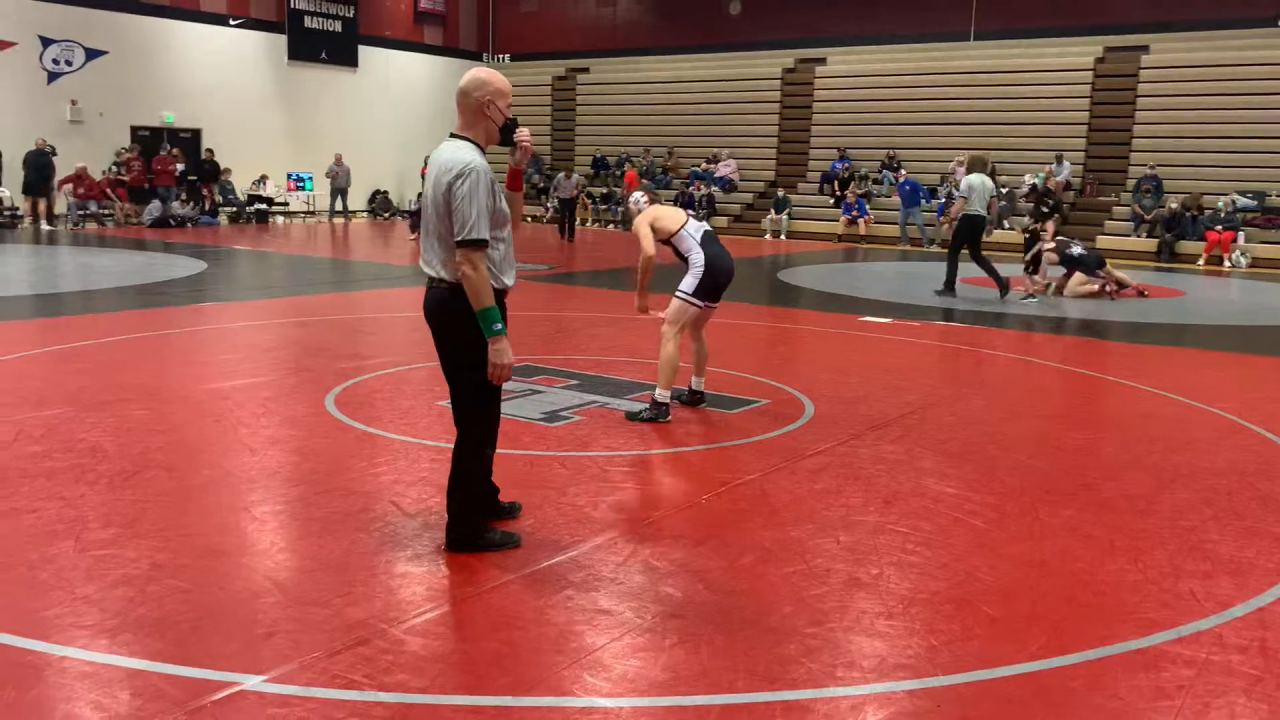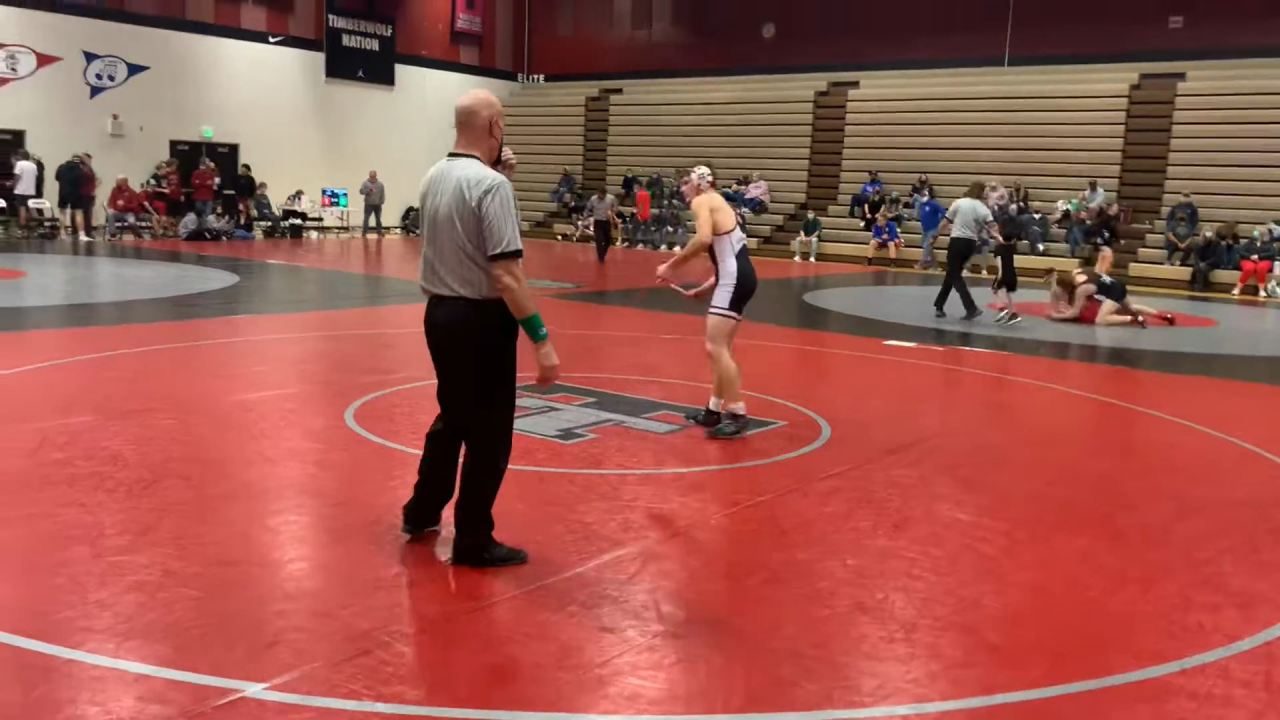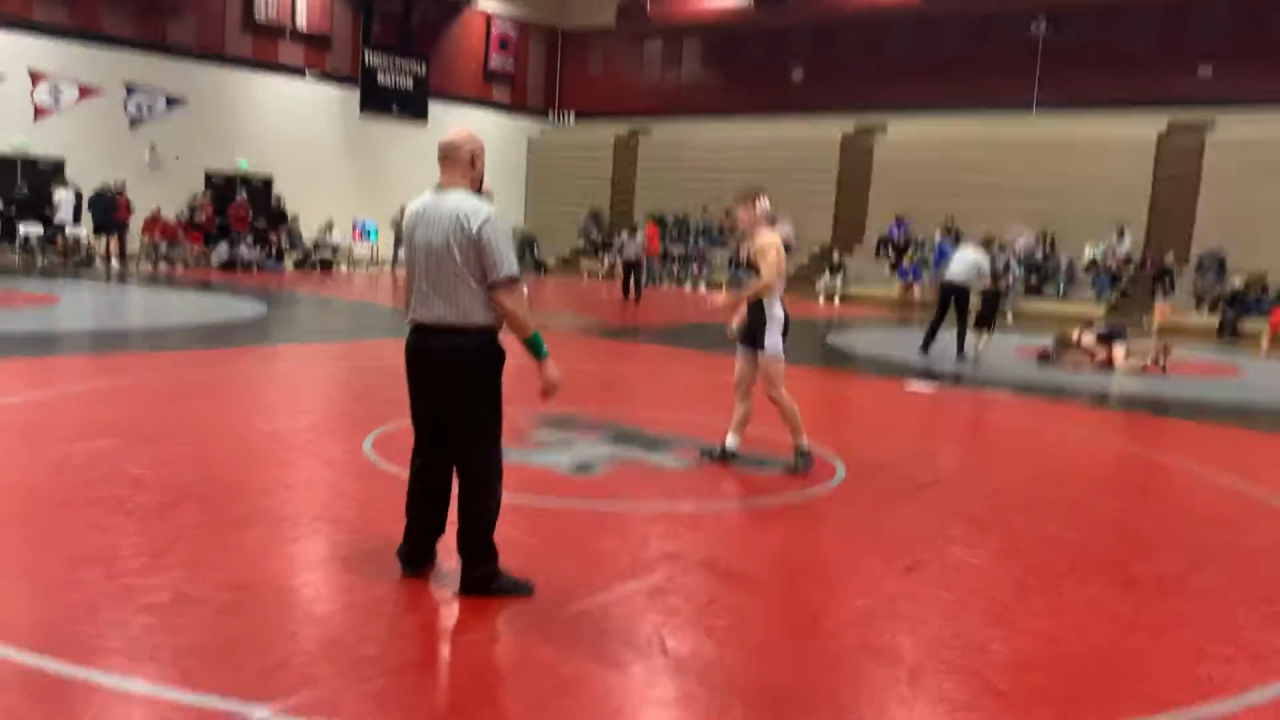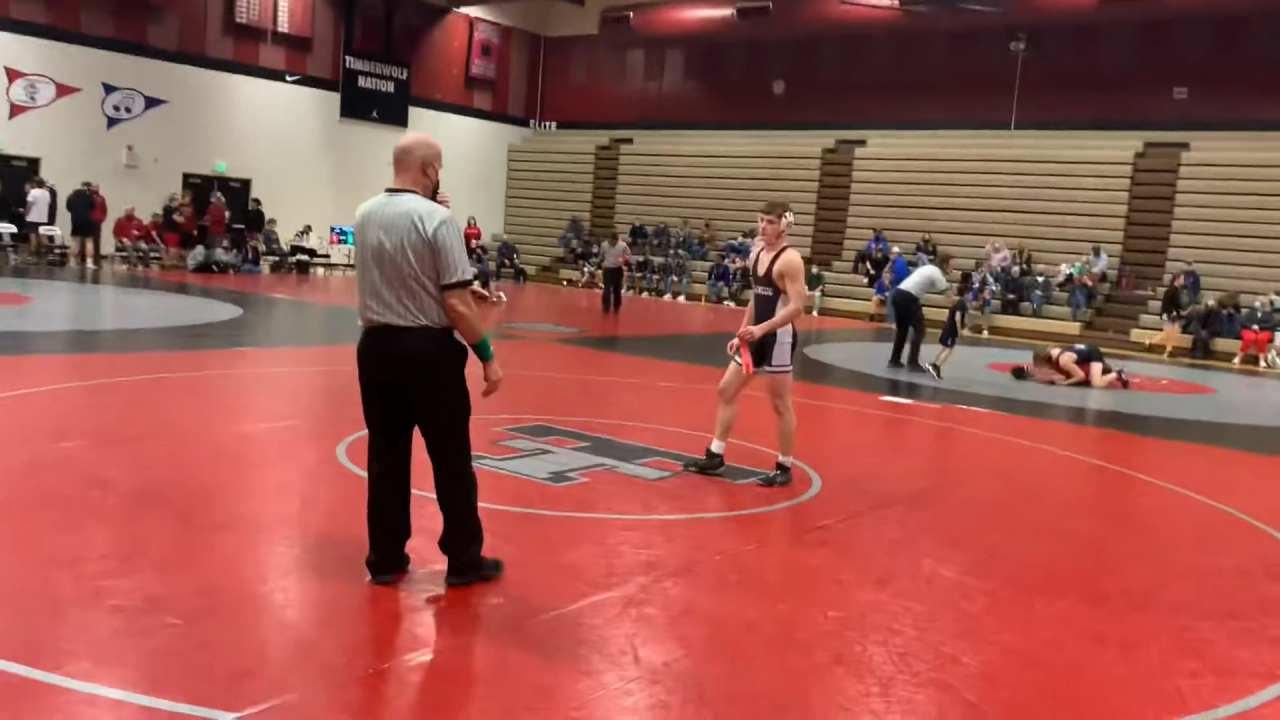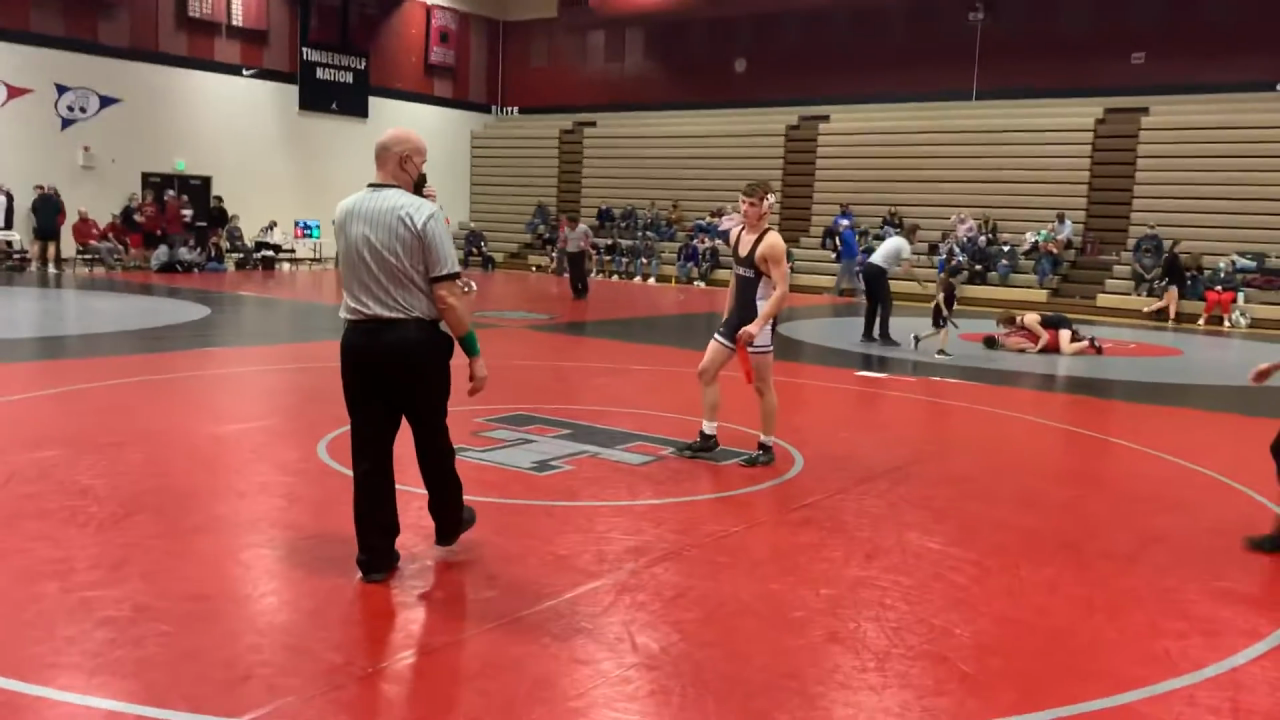
dt=0.4s
person 1, frame 1
left shoulder: (446, 154)
right shoulder: (472, 168)
left elbow: (507, 220)
right elbow: (471, 261)
left wrist: (516, 169)
right wrist: (496, 334)
left hip: (445, 297)
right hip: (467, 306)
left knee: (476, 411)
right knee: (477, 416)
left ankle: (482, 501)
right ankle: (467, 526)
person 1, frame 2
left shoulder: (433, 178)
right shoulder: (490, 184)
right elbow: (507, 274)
right wrist: (541, 339)
left hip: (439, 312)
right hip: (480, 321)
left knee: (451, 418)
right knee: (488, 434)
left ankle: (423, 511)
right ankle: (473, 540)
person 1, frame 3
left shoulder: (413, 212)
right shoulder: (482, 214)
right elbow: (507, 298)
right wrist: (542, 356)
left hip: (422, 343)
right hip: (469, 349)
left knee: (429, 454)
right knee: (479, 464)
left ankle: (416, 552)
right ankle: (479, 571)
person 1, frame 4
left shoulder: (365, 215)
right shoulder: (437, 219)
right elbow: (458, 301)
right wrist: (487, 357)
left hip: (376, 346)
right hip: (428, 349)
left knee: (386, 456)
right knee: (451, 457)
left ankle: (386, 558)
right ankle: (464, 560)
person 1, frame 5
left shoulder: (345, 212)
right shoulder: (424, 213)
right elbow: (446, 295)
right wrist: (474, 353)
left hip: (360, 341)
right hip: (415, 341)
left knee: (370, 451)
right knee: (432, 443)
left ankle: (375, 555)
right ankle: (449, 523)
person 2, frame 1
left shoulder: (641, 220)
right shoulder: (671, 213)
left elbow: (649, 254)
left wrist: (641, 295)
right wrist: (682, 304)
left hip: (706, 266)
right hip: (722, 262)
left knee: (670, 332)
right knee: (694, 330)
left ankle: (660, 405)
right ankle: (696, 392)
person 2, frame 2
left shoulder: (702, 201)
right shoulder: (717, 204)
left elbow: (704, 239)
left wrist: (672, 265)
right wrist: (704, 287)
left hip: (733, 280)
right hip: (738, 276)
left knee: (715, 348)
right knee: (719, 348)
left ankle: (738, 415)
right ankle: (715, 410)
person 2, frame 3
left shoulder: (766, 239)
right shoulder: (750, 243)
left elbow: (769, 283)
left wrist: (731, 299)
right wrist: (738, 317)
left hip: (771, 320)
right hip: (753, 320)
left knee: (774, 391)
right knee: (741, 386)
left ankle: (802, 451)
right ankle: (729, 447)
person 2, frame 4
left shoulder: (790, 260)
right shoulder: (757, 254)
left elbow: (797, 305)
left wrist: (762, 327)
right wrist: (740, 333)
left hip: (777, 338)
right hip: (756, 336)
left knee: (780, 405)
right knee: (727, 391)
left ankle: (784, 468)
right ankle: (714, 455)
person 2, frame 5
left shoulder: (772, 242)
right shoulder: (736, 235)
left elbow: (782, 290)
left wrist: (758, 324)
right wrist: (726, 314)
left hip: (758, 318)
right hip: (736, 315)
left knee: (762, 385)
right knee: (706, 371)
left ankle: (766, 447)
right ankle: (707, 437)
